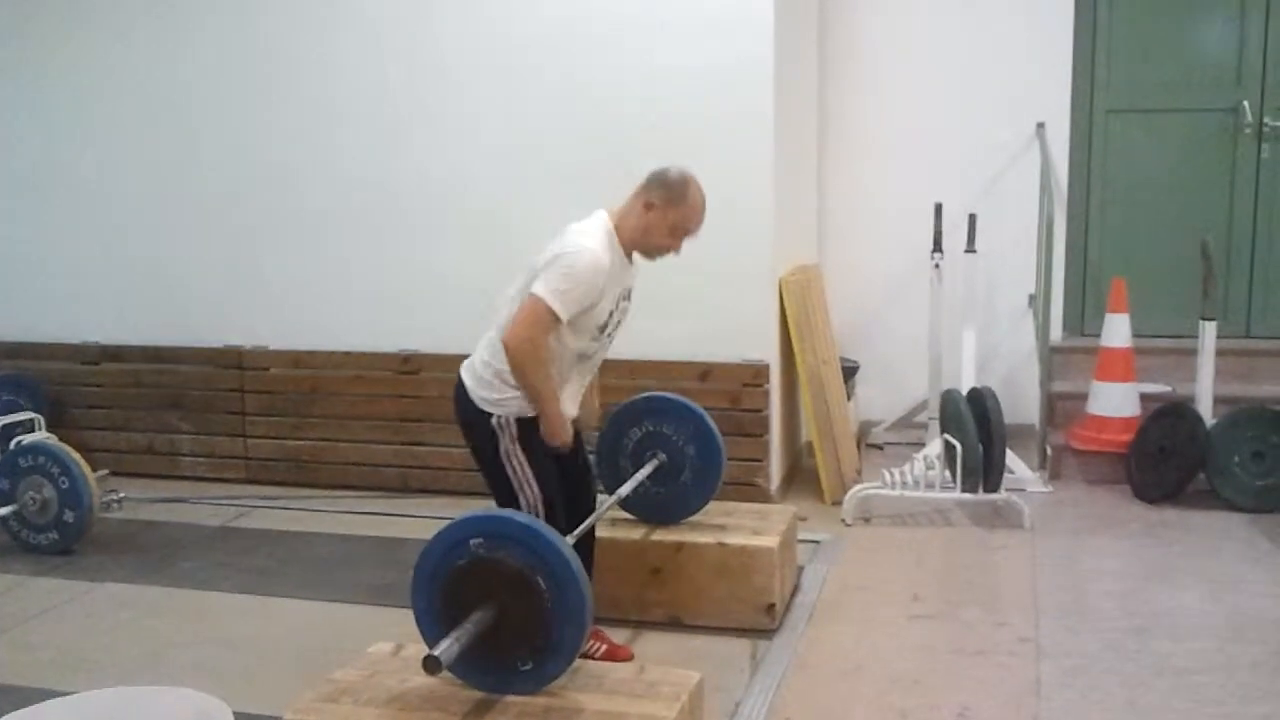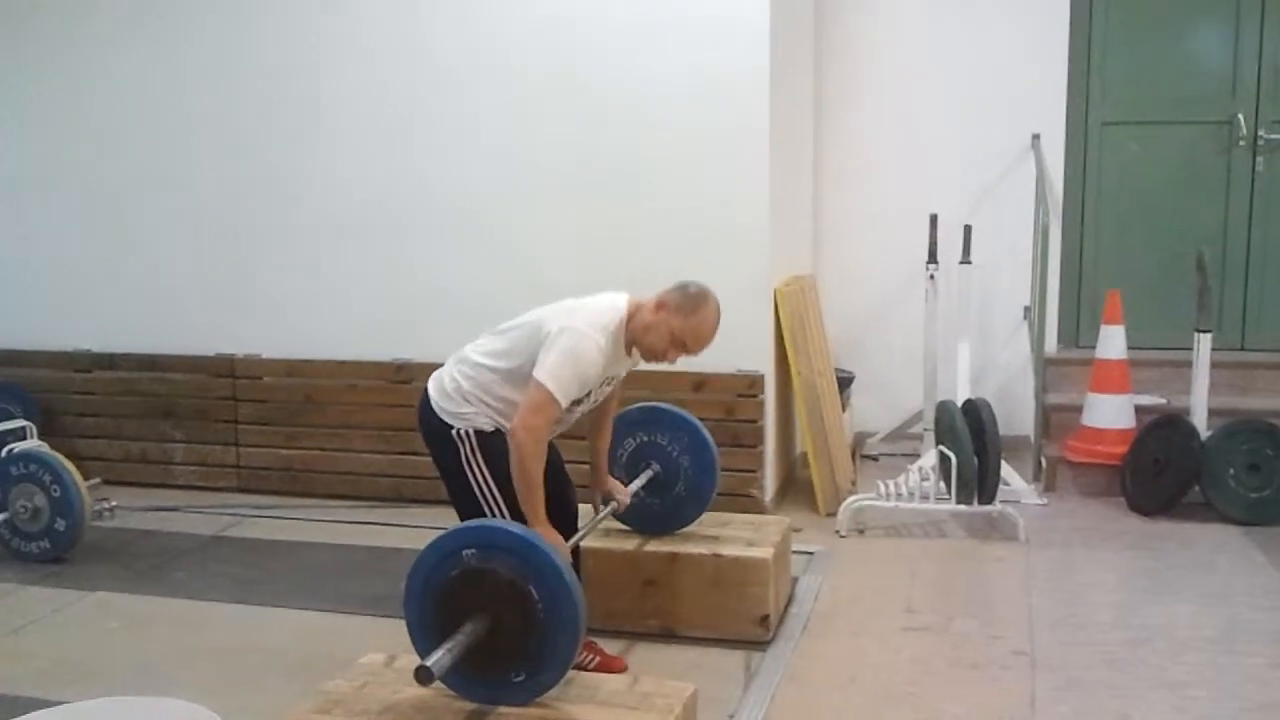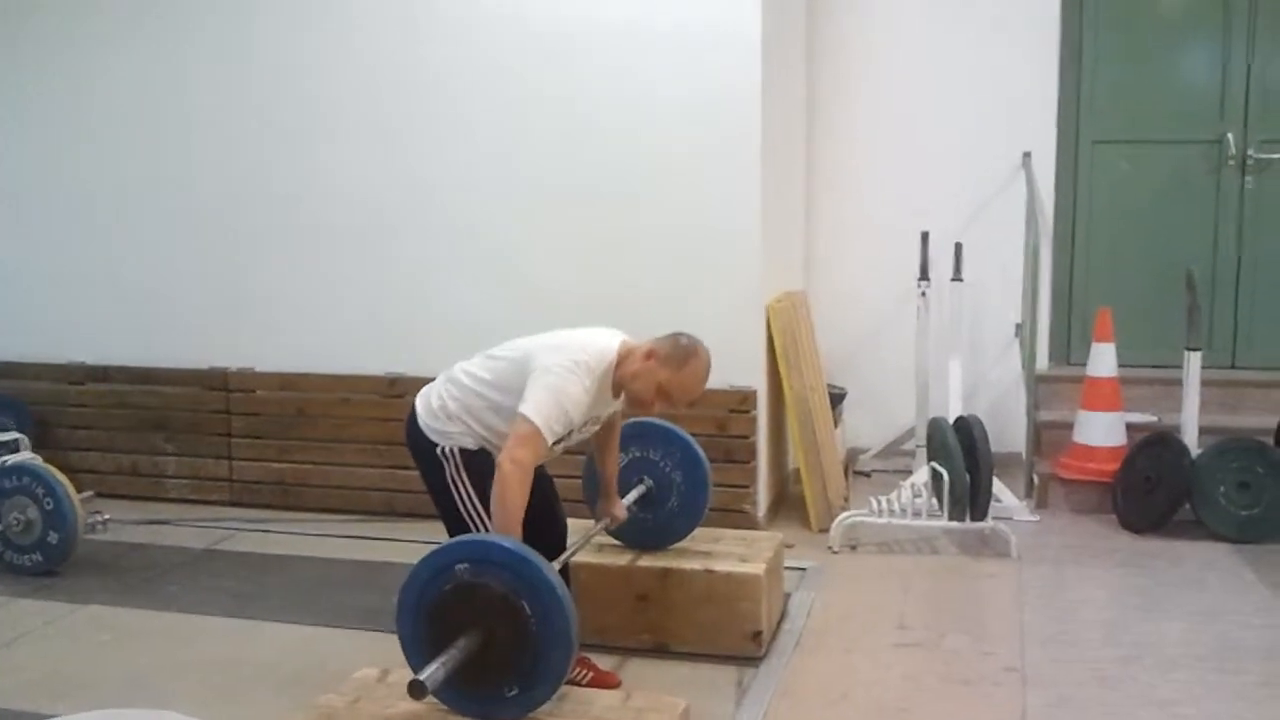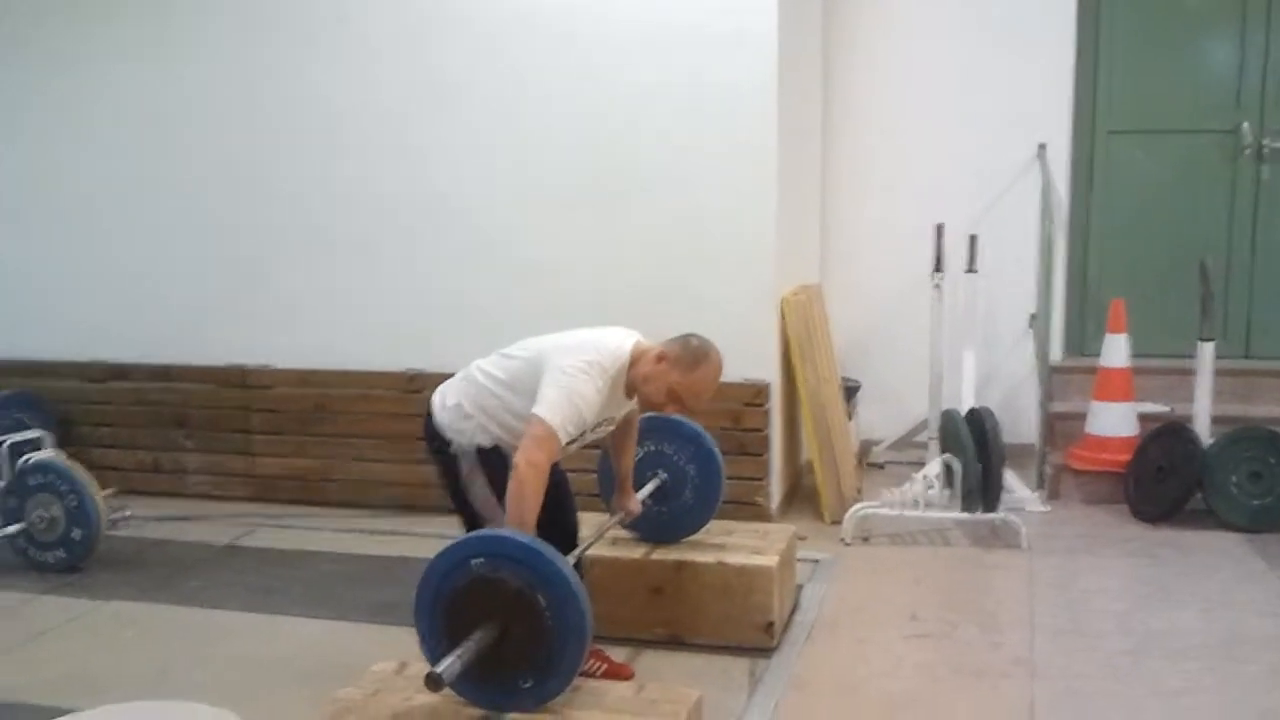
dt=0.4s
person 1, frame 1
left shoulder: (619, 253)
right shoulder: (587, 256)
right elbow: (519, 339)
left wrist: (566, 408)
right wrist: (551, 416)
left hip: (542, 399)
right hip: (499, 402)
left knee: (578, 510)
right knee: (539, 528)
person 1, frame 2
left shoulder: (629, 330)
right shoulder: (588, 336)
left elbow: (601, 400)
right elbow: (526, 431)
left wrist: (602, 475)
right wrist: (536, 527)
left hip: (508, 411)
right hip: (460, 414)
left knee: (562, 518)
person 1, frame 3
left shoulder: (622, 363)
right shoulder: (575, 373)
left elbow: (606, 423)
right elbow: (513, 464)
left wrist: (609, 497)
left hip: (496, 430)
right hip: (446, 431)
left knee: (549, 535)
person 1, frame 4
left shoulder: (637, 363)
right shoulder: (587, 374)
left elbow: (623, 419)
right elbow: (528, 465)
left wrist: (625, 491)
left hip: (509, 426)
right hip: (462, 428)
left knee: (562, 531)
